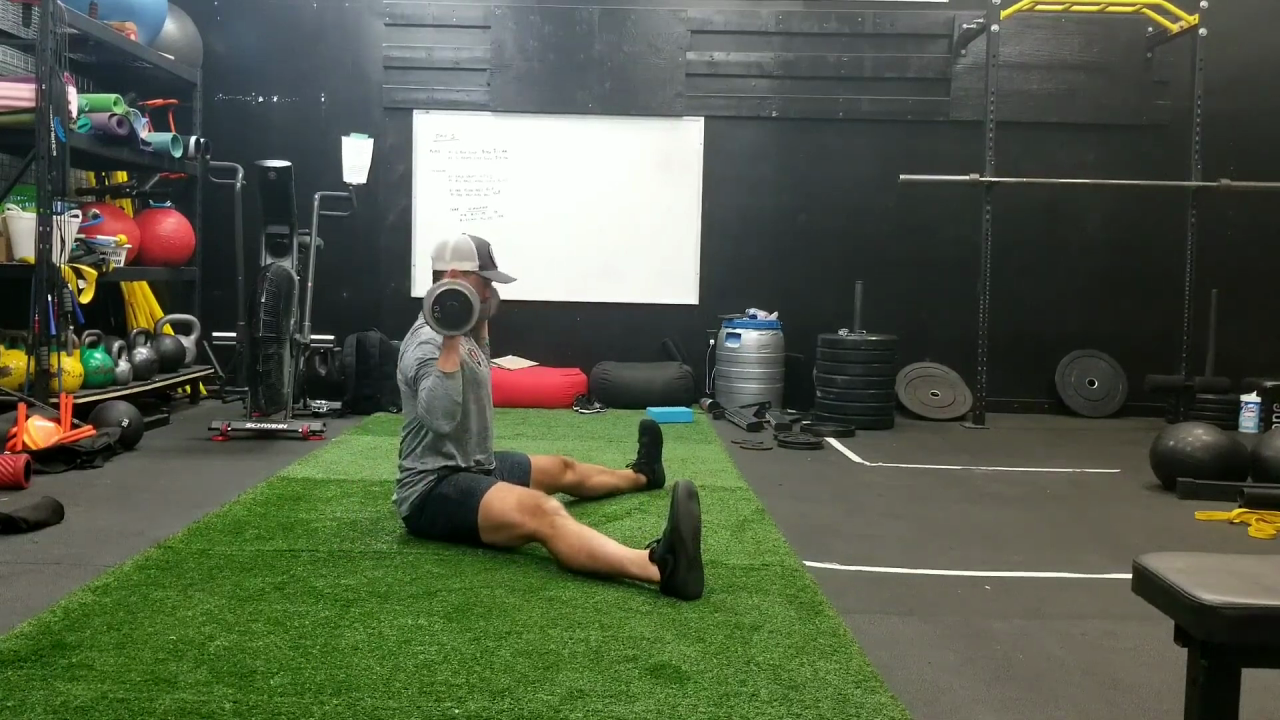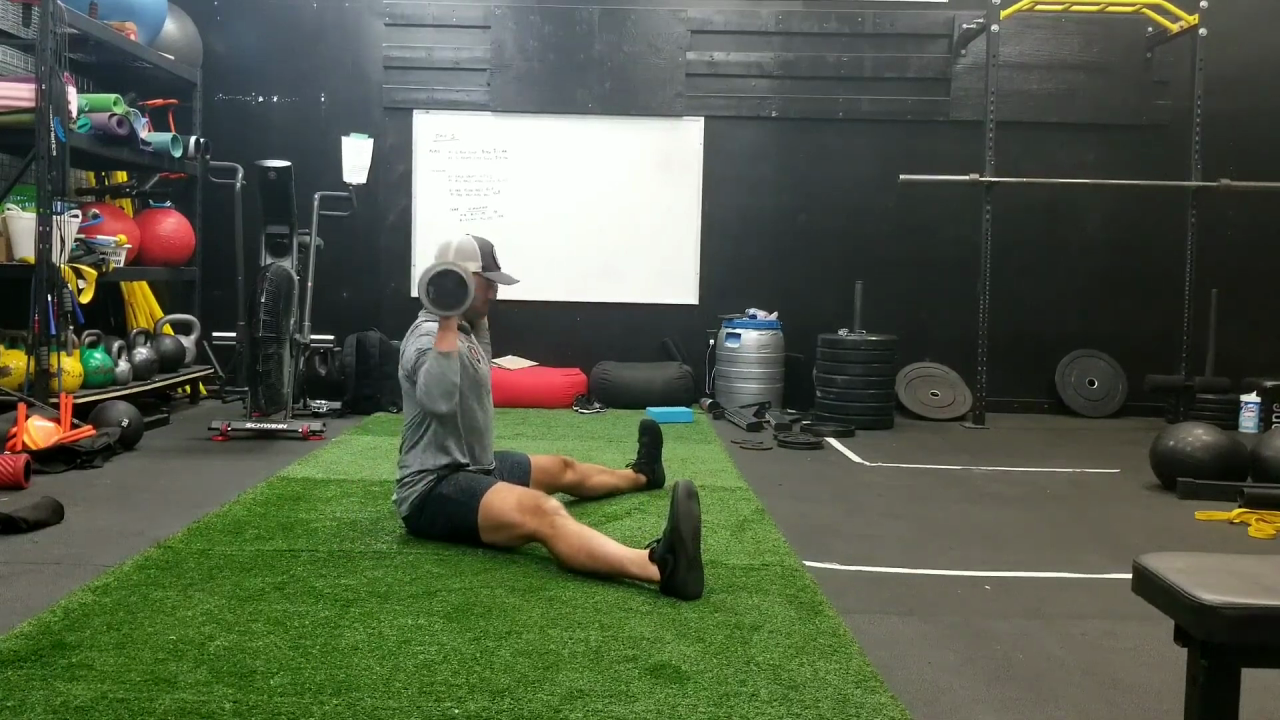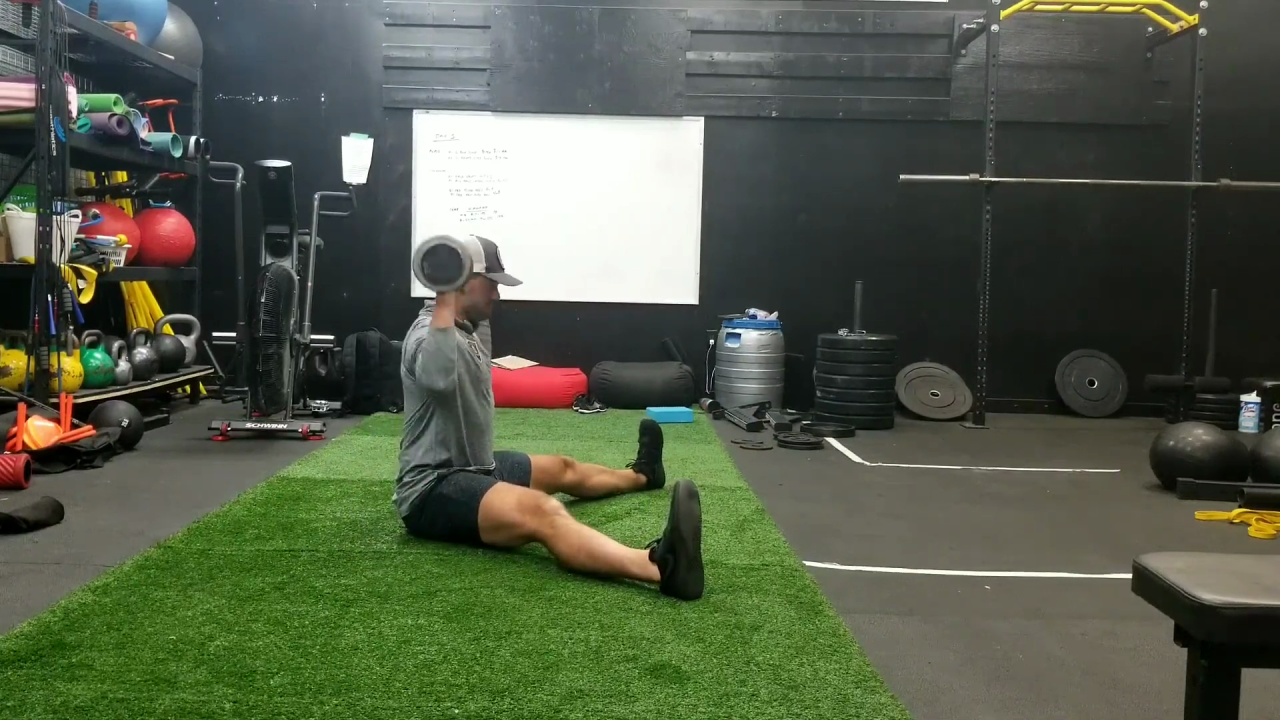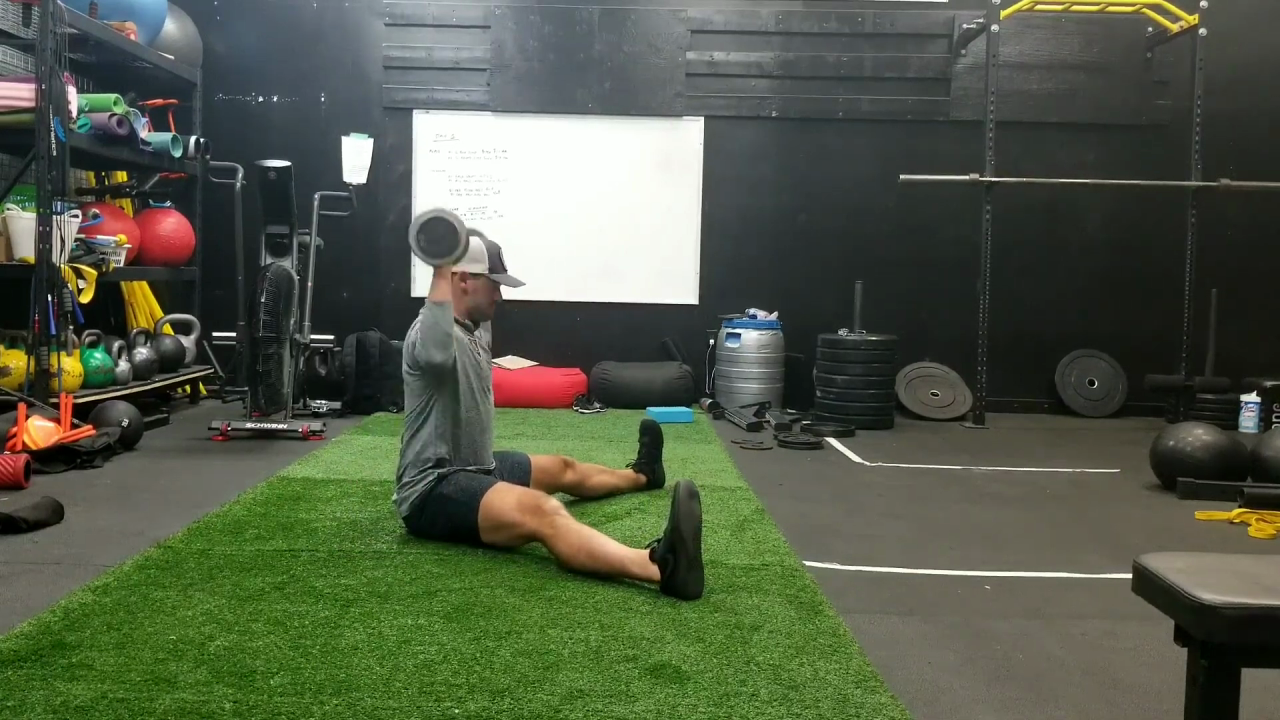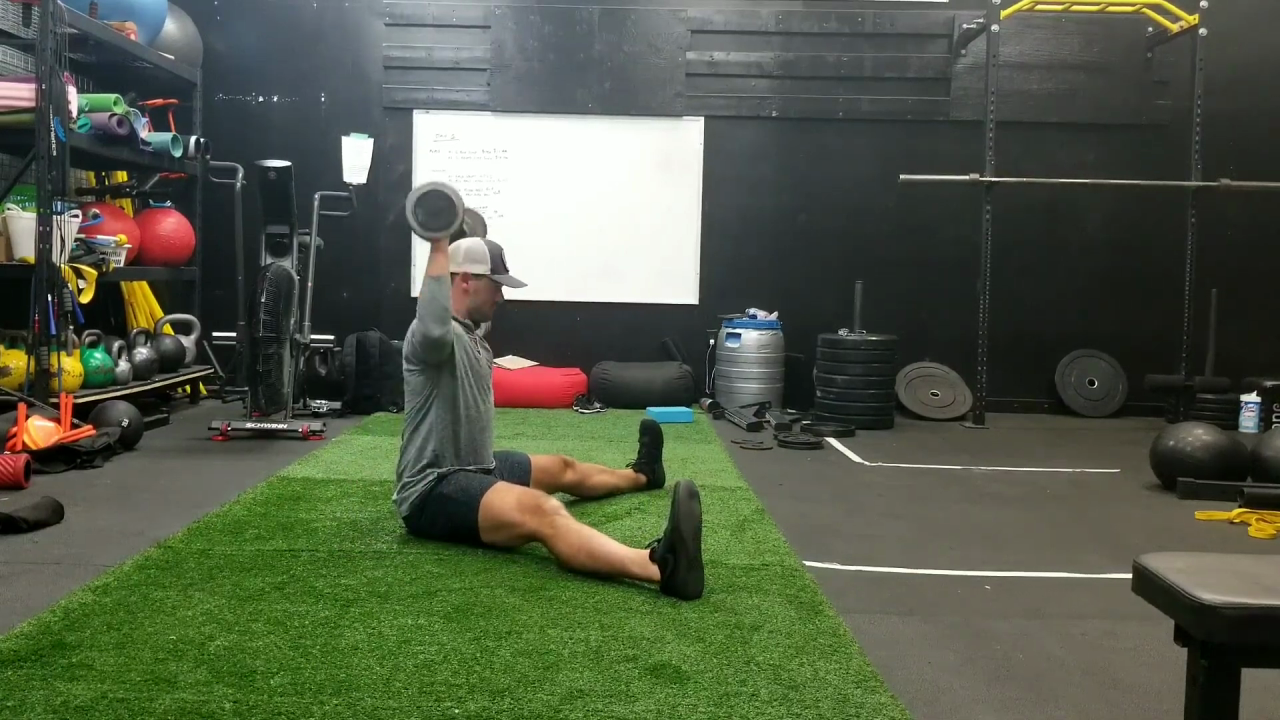
dt=0.1s
person 1, frame 1
left shoulder: (451, 332)
right shoulder: (428, 342)
right elbow: (441, 418)
left wrist: (479, 329)
right wrist: (450, 342)
left hip: (471, 467)
right hip: (432, 490)
left knee: (561, 469)
right knee: (541, 513)
left ankle: (641, 475)
right ankle: (661, 566)
person 1, frame 2
left shoulder: (458, 332)
right shoulder: (427, 336)
right elbow: (441, 401)
left wrist: (479, 320)
right wrist: (447, 323)
left hip: (472, 467)
right hip: (432, 490)
left knee: (562, 469)
right knee: (541, 513)
left ankle: (641, 474)
right ankle: (661, 567)
person 1, frame 3
left shoulder: (460, 329)
right shoulder: (429, 332)
right elbow: (438, 378)
left wrist: (473, 311)
right wrist: (444, 297)
left hip: (472, 466)
right hip: (433, 490)
left knee: (562, 469)
right knee: (541, 513)
left ankle: (641, 474)
right ankle: (661, 567)
person 1, frame 4
left shoulder: (464, 329)
right shoulder: (429, 333)
right elbow: (437, 355)
left wrist: (470, 249)
right wrist: (442, 269)
left hip: (474, 468)
right hip: (434, 491)
left knee: (563, 469)
right knee: (542, 513)
left ankle: (641, 475)
right ankle: (661, 567)
person 1, frame 5
left shoulder: (463, 328)
right shoulder: (433, 331)
right elbow: (434, 327)
left wrist: (468, 245)
right wrist: (439, 246)
left hip: (473, 467)
right hip: (434, 490)
left knee: (562, 468)
right knee: (542, 512)
left ankle: (641, 474)
right ankle: (660, 566)
